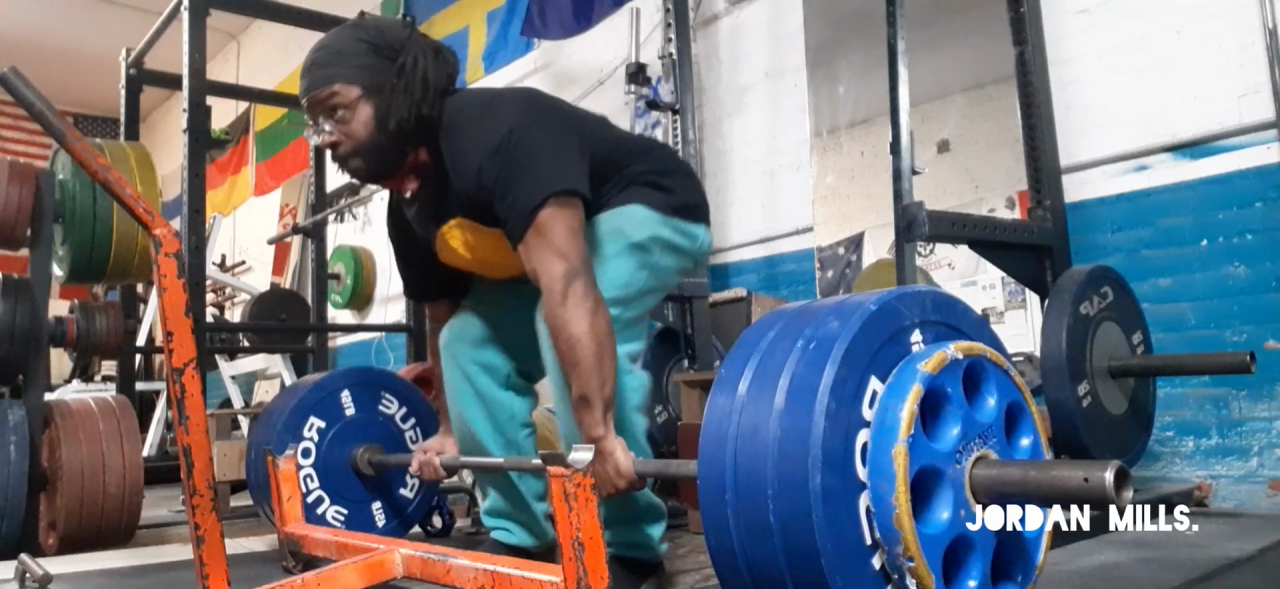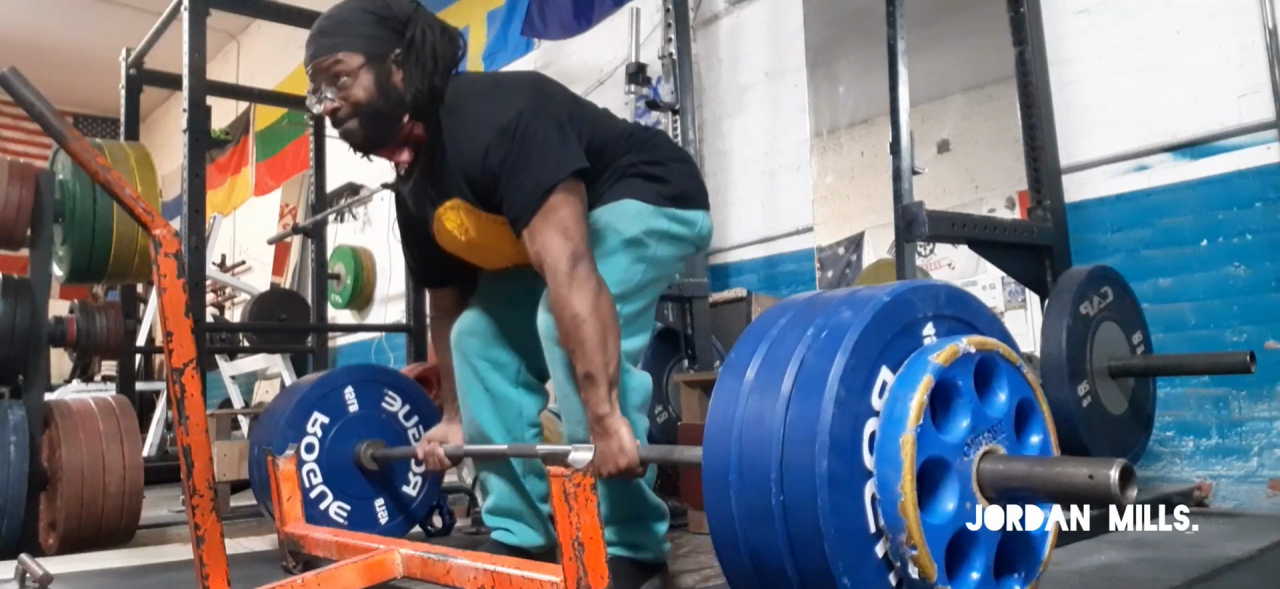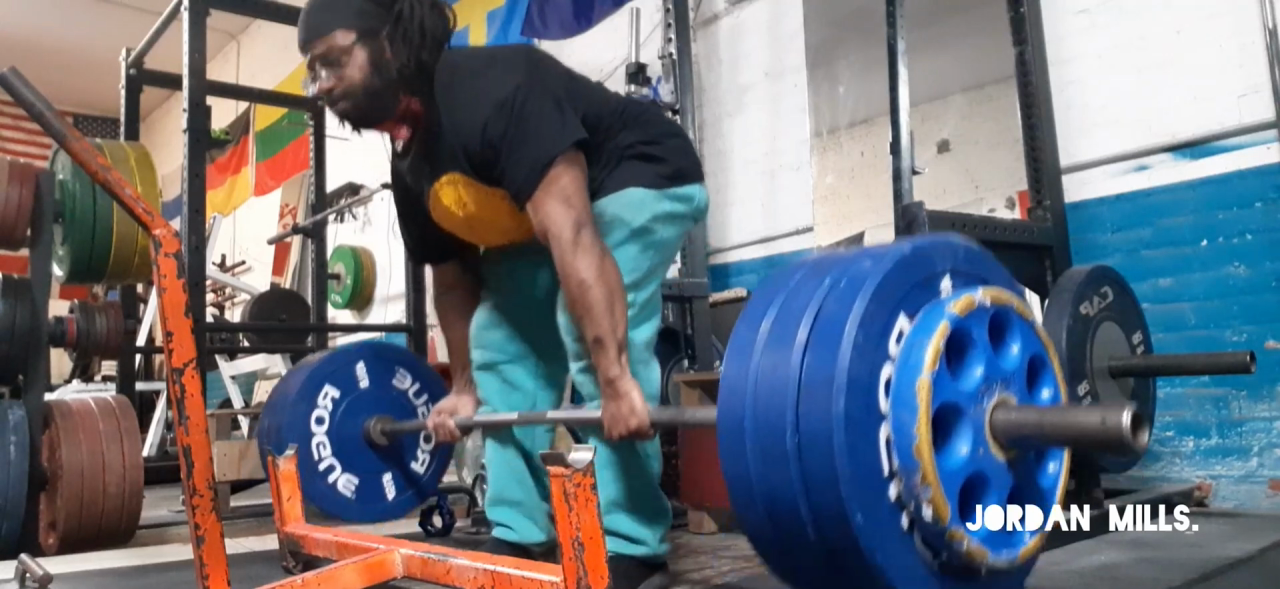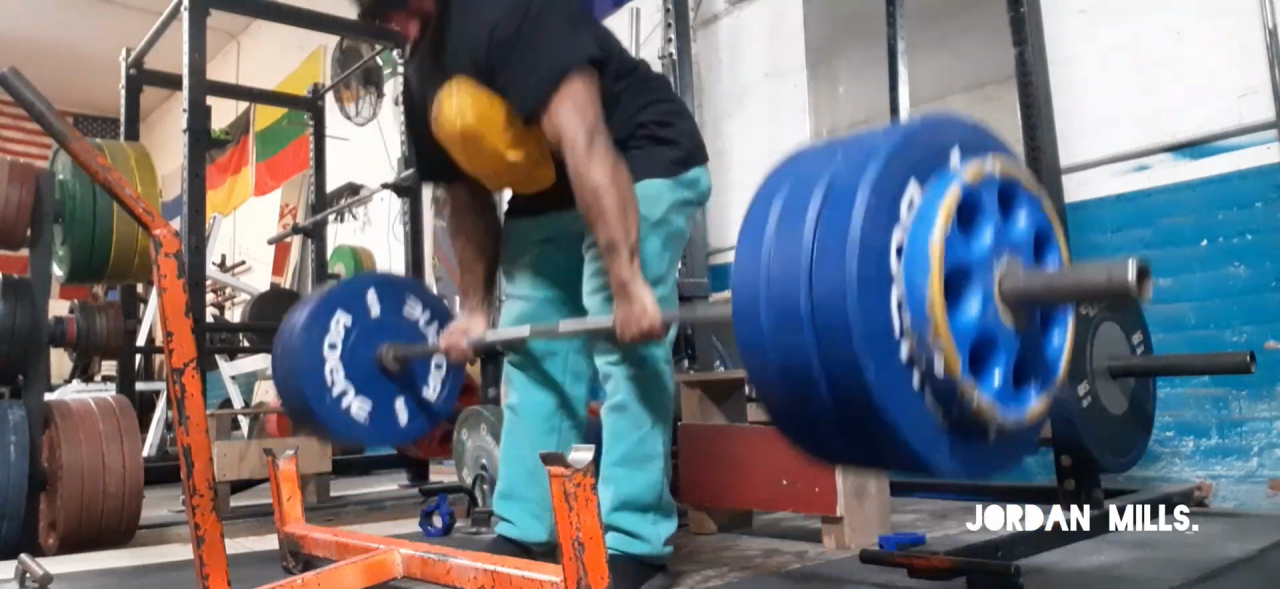
dt=0.3s
person 1, frame 1
left shoulder: (501, 137)
right shoulder: (409, 204)
left elbow: (566, 287)
right elbow: (443, 320)
left wrist: (600, 438)
right wrist: (449, 431)
left hip: (647, 210)
left knee: (571, 324)
right knee: (472, 345)
right ankle: (520, 533)
person 1, frame 2
left shoulder: (498, 118)
right shoulder: (415, 184)
left elbow: (571, 272)
right elbow: (448, 300)
left wrist: (607, 420)
right wrist: (454, 416)
left hip: (646, 199)
left knee: (570, 328)
right knee: (480, 338)
right ankle: (521, 537)
person 1, frame 3
left shoulder: (494, 93)
right shoulder: (410, 161)
left elbow: (574, 238)
right elbow: (452, 273)
left wrist: (615, 382)
right wrist: (463, 388)
left hip: (642, 181)
left knee: (592, 333)
right knee: (498, 342)
right ankle: (521, 535)
person 1, frame 4
right shoulder: (424, 70)
left elbow: (586, 145)
right elbow: (466, 197)
left wrist: (626, 281)
right wrist: (475, 308)
left hip: (634, 170)
right hip: (543, 201)
left knee: (625, 348)
right knee: (534, 356)
right ankle: (525, 533)
